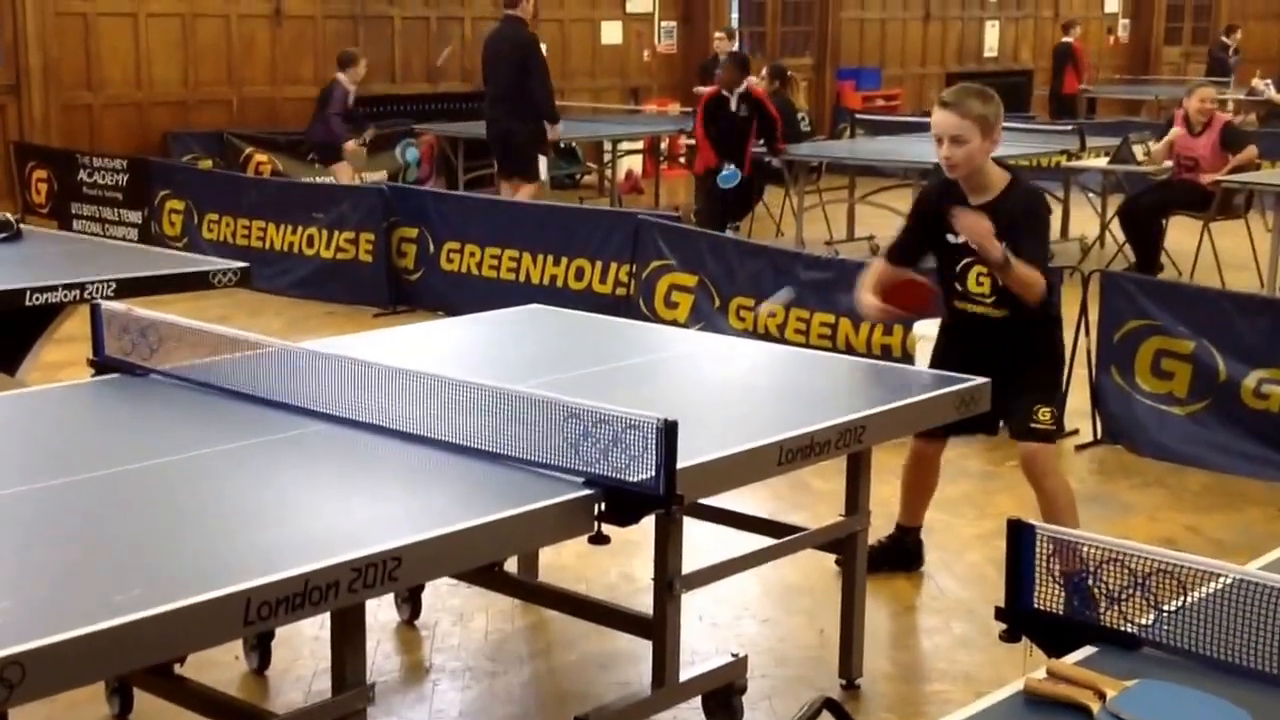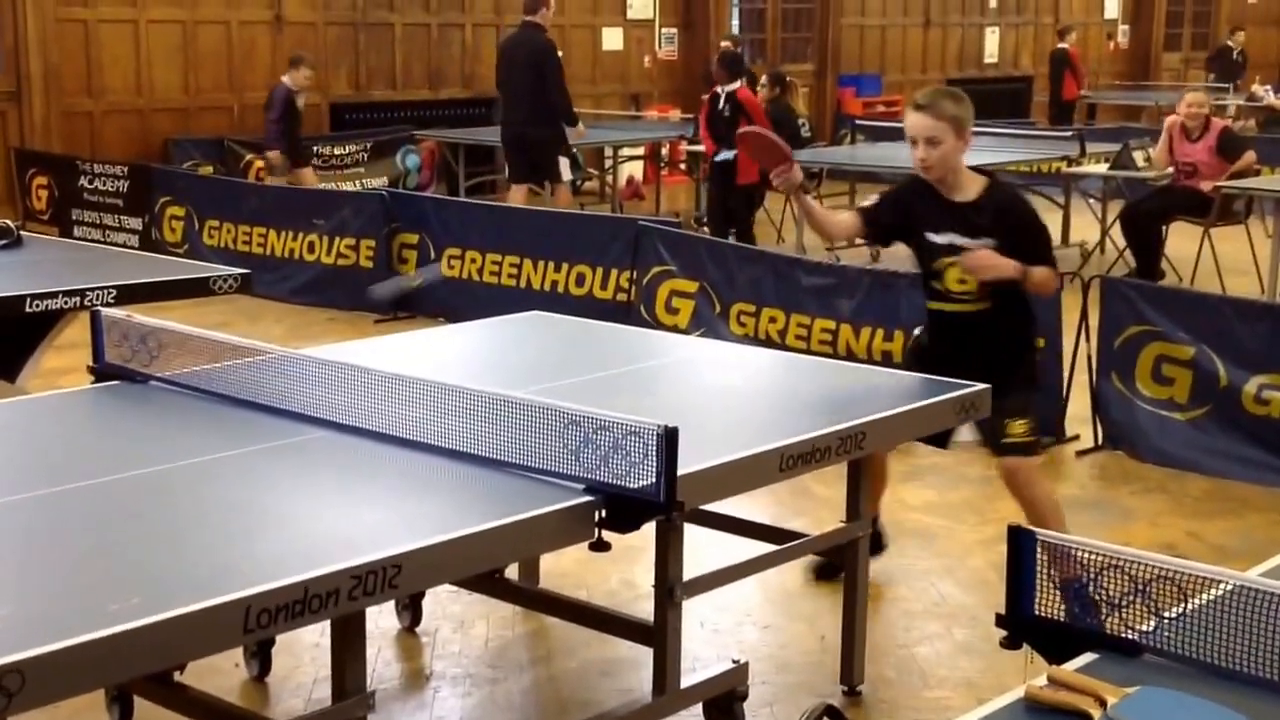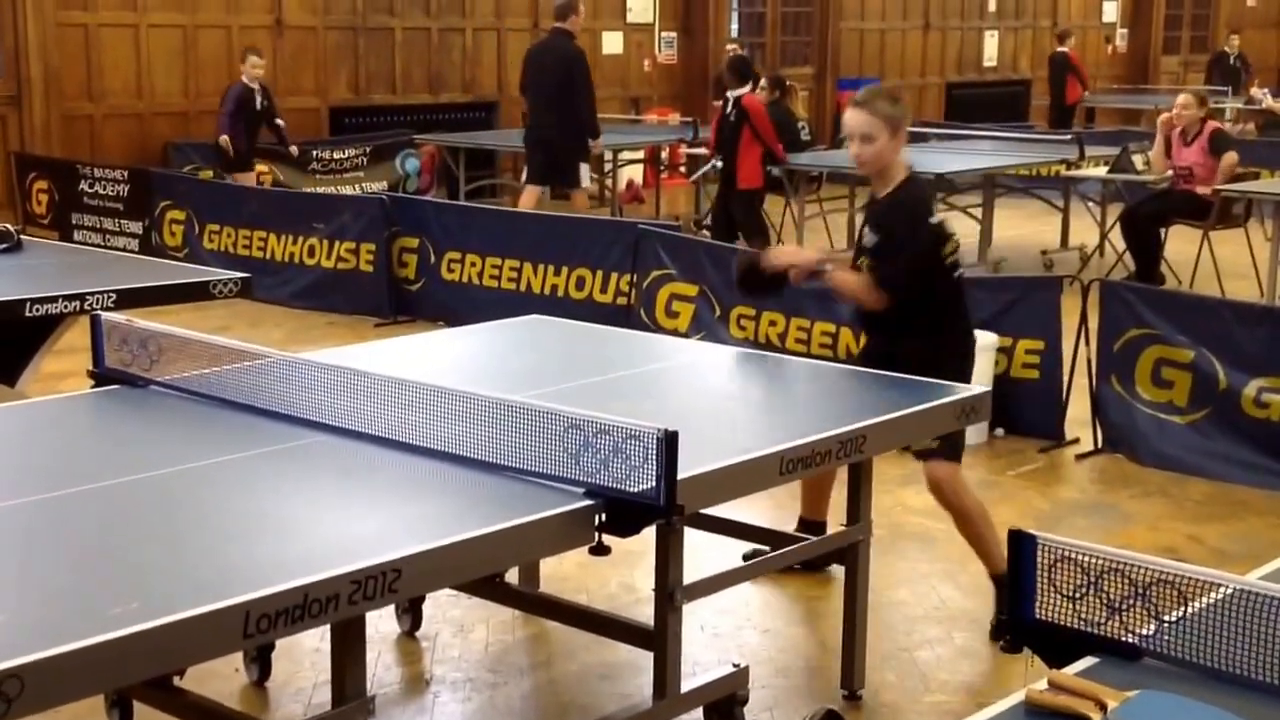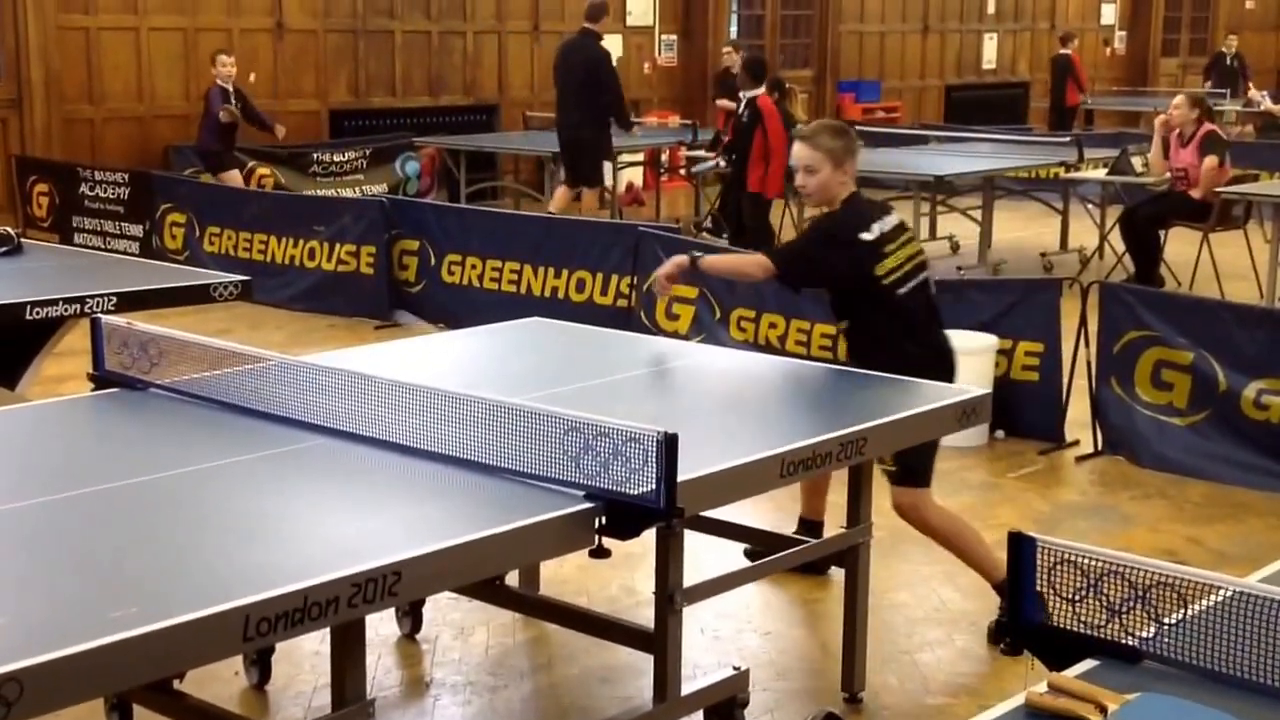
dt=0.3s
person 1, frame 1
left shoulder: (1026, 203)
right shoulder: (935, 199)
left elbow: (1035, 293)
right elbow: (891, 261)
left wrist: (998, 254)
right wrist: (869, 296)
left hip: (1029, 349)
right hip: (961, 344)
left knee: (1036, 456)
right knee: (924, 443)
left ankle: (1075, 573)
right ankle: (905, 541)
person 1, frame 2
left shoulder: (1008, 205)
right shoulder: (911, 197)
left elbow: (1047, 277)
right elbow: (846, 227)
left wrist: (1011, 270)
right wrist: (800, 195)
left hip: (1005, 356)
right hip: (938, 348)
left knee: (1019, 468)
left ankle: (1072, 585)
right ankle: (866, 534)
person 1, frame 3
left shoulder: (910, 209)
right shoulder: (882, 198)
left elbow: (876, 293)
left wrist: (813, 263)
right wrist: (803, 264)
left hip: (934, 358)
right hip: (889, 349)
left knee: (942, 477)
left ankle: (1010, 587)
right ankle: (810, 538)
person 1, frame 4
left shoulder: (838, 229)
right shoulder: (876, 215)
left elbow: (770, 267)
left wrist: (693, 263)
right wrist: (854, 317)
left hip: (911, 373)
right hip: (888, 363)
left knee: (910, 500)
left ankle: (1015, 592)
right ankle: (810, 539)
person 2, frame 1
left shoulder: (491, 39)
right shoulder: (526, 38)
right elbow: (540, 85)
right wrist: (553, 119)
left hip: (496, 121)
right hip: (525, 122)
left knee: (507, 180)
right knee: (532, 181)
person 2, frame 2
left shoulder: (506, 44)
right shoulder: (544, 44)
left elbow: (501, 85)
right elbow: (557, 91)
right wrist: (573, 122)
left hip: (512, 126)
right hip: (544, 127)
left knee: (518, 185)
right knee: (560, 183)
person 2, frame 3
left shoulder: (534, 50)
right shoulder: (573, 53)
left elbow: (524, 89)
right elbow: (584, 99)
right wrist: (594, 134)
left hip: (536, 130)
right hip: (568, 132)
left knee: (532, 186)
right knee: (578, 187)
person 2, frame 4
left shoulder: (565, 48)
right shoulder: (599, 54)
right elbow: (613, 96)
right wrist: (628, 124)
left hip: (566, 128)
right hip: (592, 130)
left knee: (569, 183)
right knee: (591, 187)
person 3, frame 1
left shoulder: (1223, 125)
right shoulder: (1177, 119)
left elbow: (1251, 152)
right elbow: (1156, 158)
left wrist: (1220, 174)
right wrist: (1169, 139)
left hip: (1205, 190)
right hip: (1178, 181)
left knee: (1148, 206)
right knee: (1127, 209)
left ankle: (1149, 268)
right ankle: (1145, 263)
person 3, frame 2
left shoulder: (1220, 131)
right shoulder: (1175, 128)
left elbow: (1250, 157)
right elbow: (1159, 165)
left wrist: (1220, 182)
right wrist: (1166, 131)
left hip: (1206, 196)
right hip: (1178, 187)
left knee: (1148, 212)
right knee: (1129, 213)
left ankle: (1150, 273)
right ankle: (1144, 268)
person 3, frame 3
left shoulder: (1214, 132)
right shoulder: (1175, 133)
left elbow: (1231, 159)
right elbow: (1158, 169)
left wrist: (1213, 188)
right wrist: (1160, 133)
left hip: (1204, 199)
right hip: (1178, 191)
left knee: (1146, 215)
right knee: (1129, 215)
left ankle: (1150, 277)
right ankle: (1144, 272)
person 3, frame 4
left shoulder: (1209, 134)
right shoulder: (1174, 136)
left elbow: (1211, 164)
right elbow: (1157, 170)
left wrist: (1201, 192)
right wrist: (1158, 134)
left hip: (1205, 202)
right hip: (1178, 193)
left knee: (1145, 217)
right knee: (1128, 217)
left ankle: (1150, 278)
right ankle: (1142, 274)
person 4, frame 1
left shoulder: (755, 96)
right shoulder: (711, 98)
left elbow: (773, 122)
right elbow: (700, 131)
left wrist: (774, 147)
right wrist: (715, 161)
left hip: (739, 165)
right hip: (710, 166)
left knee: (730, 211)
right knee: (708, 215)
person 4, frame 2
left shoulder: (744, 98)
right shoulder: (714, 96)
left elbow: (763, 129)
right elbow: (705, 126)
right wrist: (713, 149)
left hip: (742, 170)
right hip: (718, 168)
left knee: (742, 220)
right knee: (716, 219)
person 4, frame 3
left shoulder: (751, 103)
right shoulder: (729, 100)
left elbow: (768, 135)
right elbow: (718, 127)
left wrist: (777, 156)
right wrist: (716, 150)
left hip: (748, 177)
right hip: (729, 174)
left knee: (751, 226)
right knee: (720, 223)
person 4, frame 4
left shoulder: (765, 106)
right shoulder: (744, 101)
left elbow: (778, 146)
left wrist: (772, 185)
right wrist: (727, 151)
left hip: (757, 181)
right hip: (739, 176)
left knee: (757, 230)
right knee: (735, 225)
